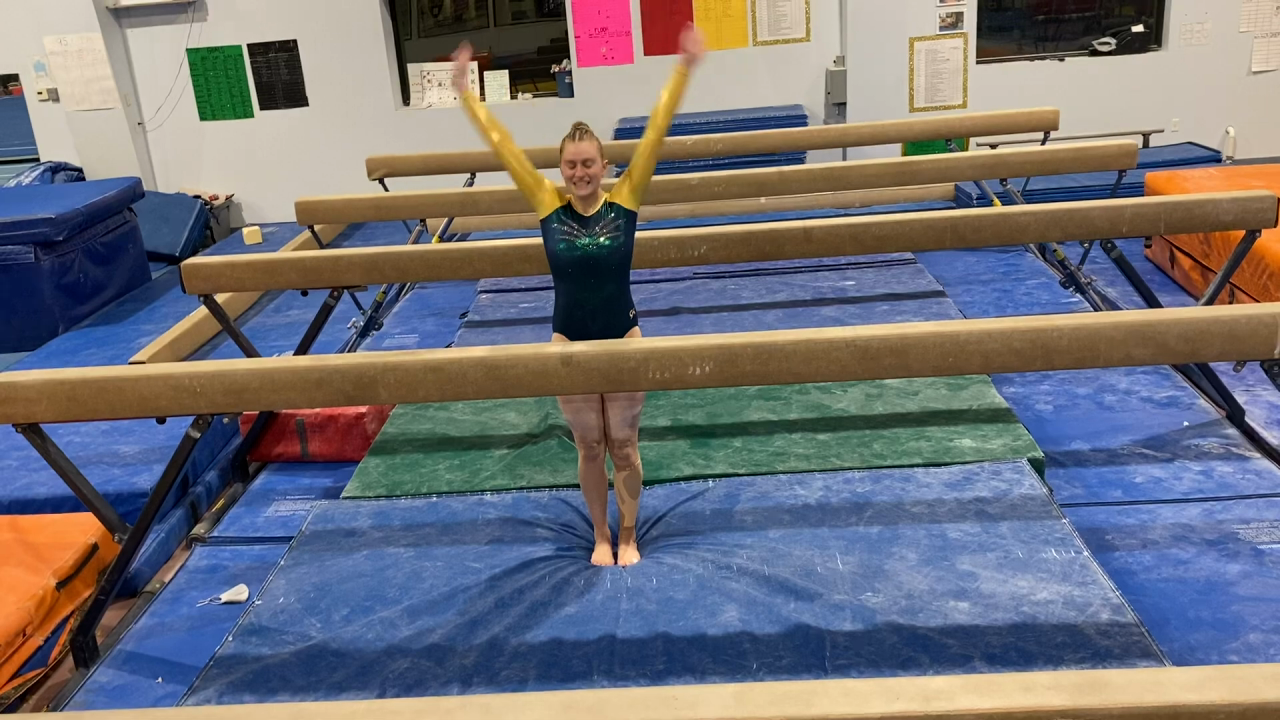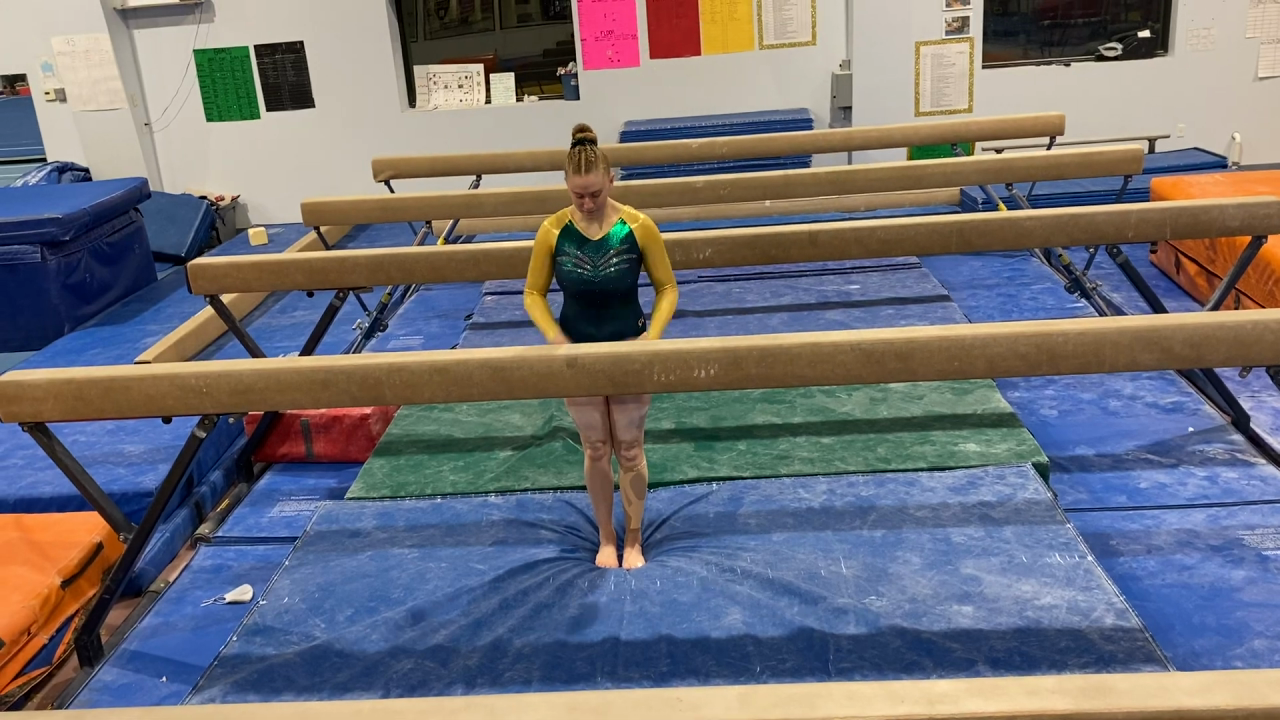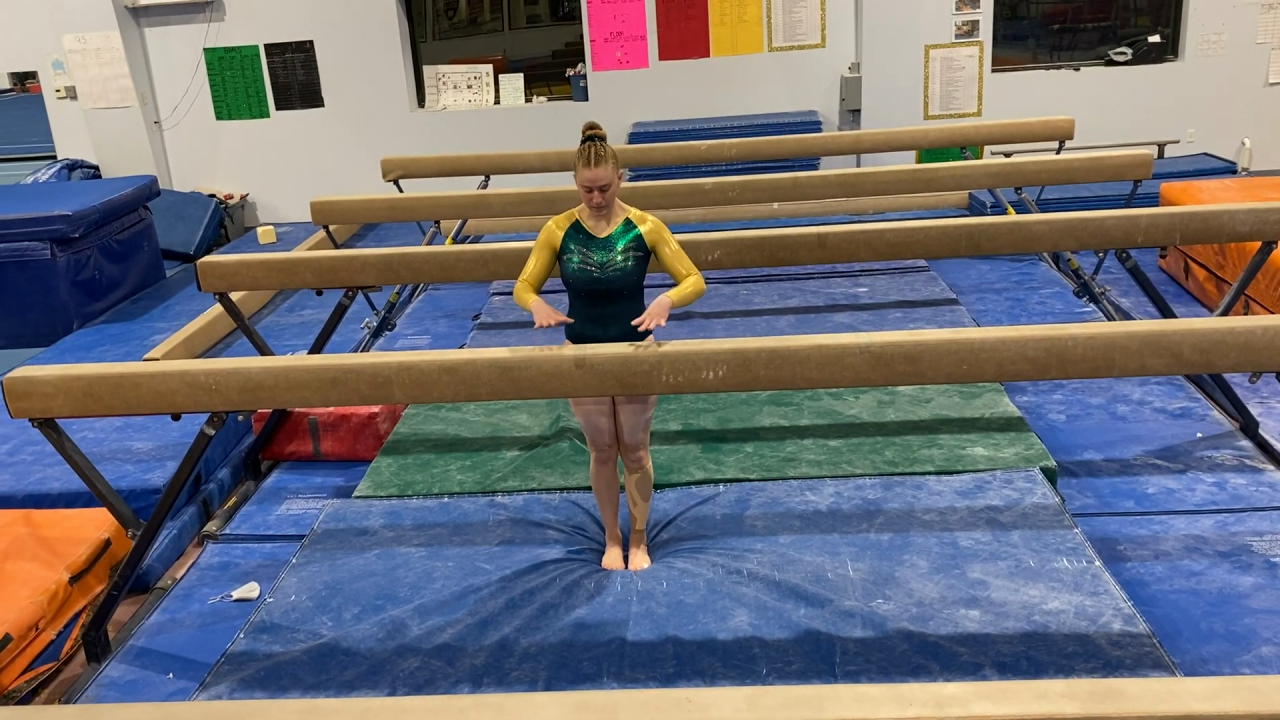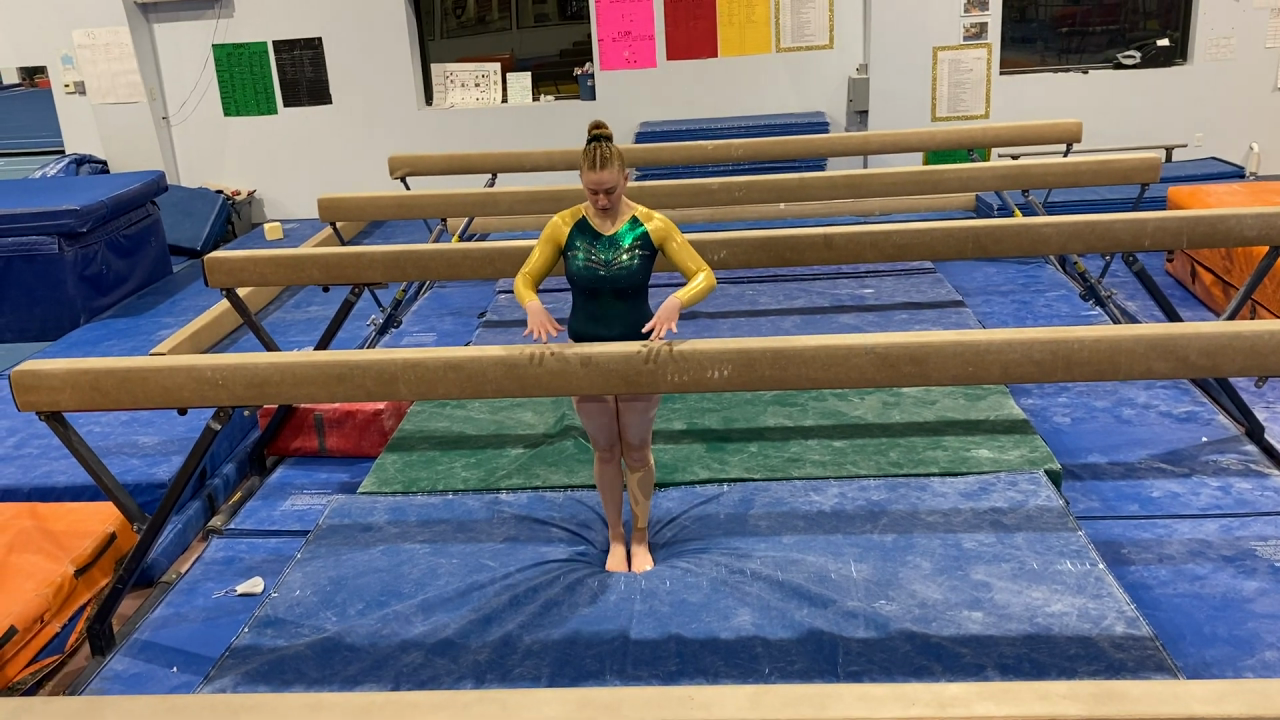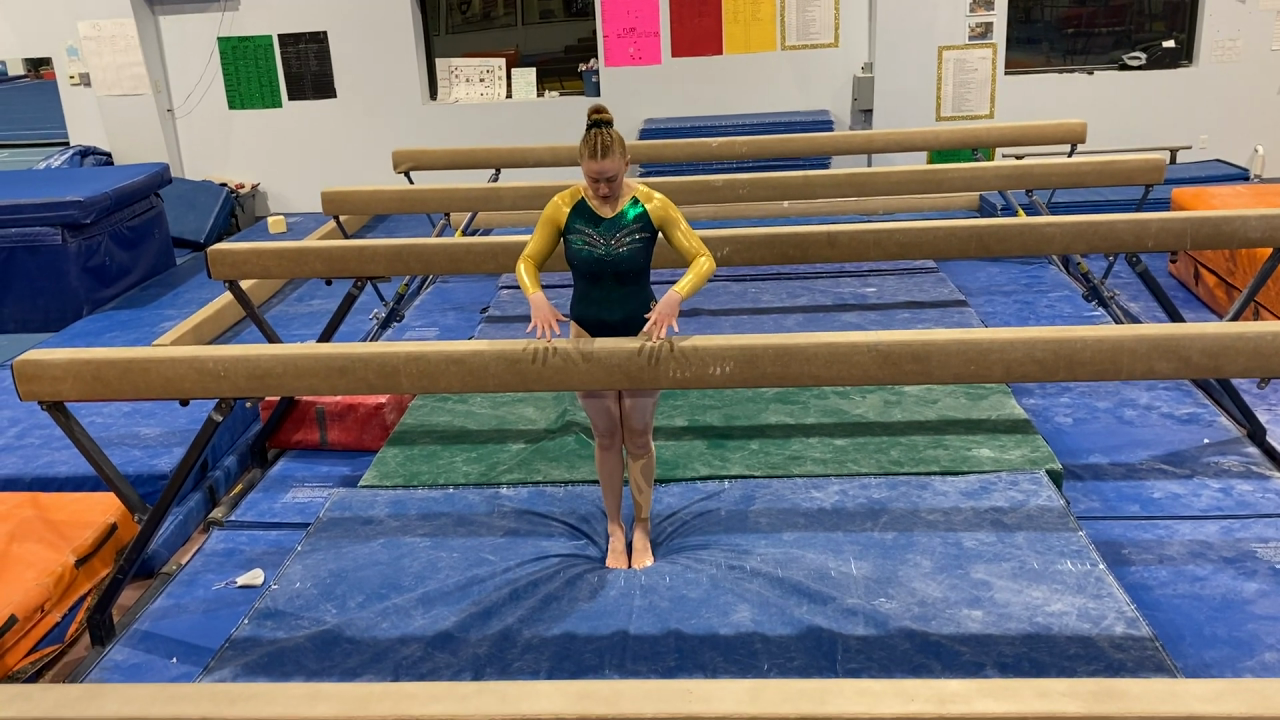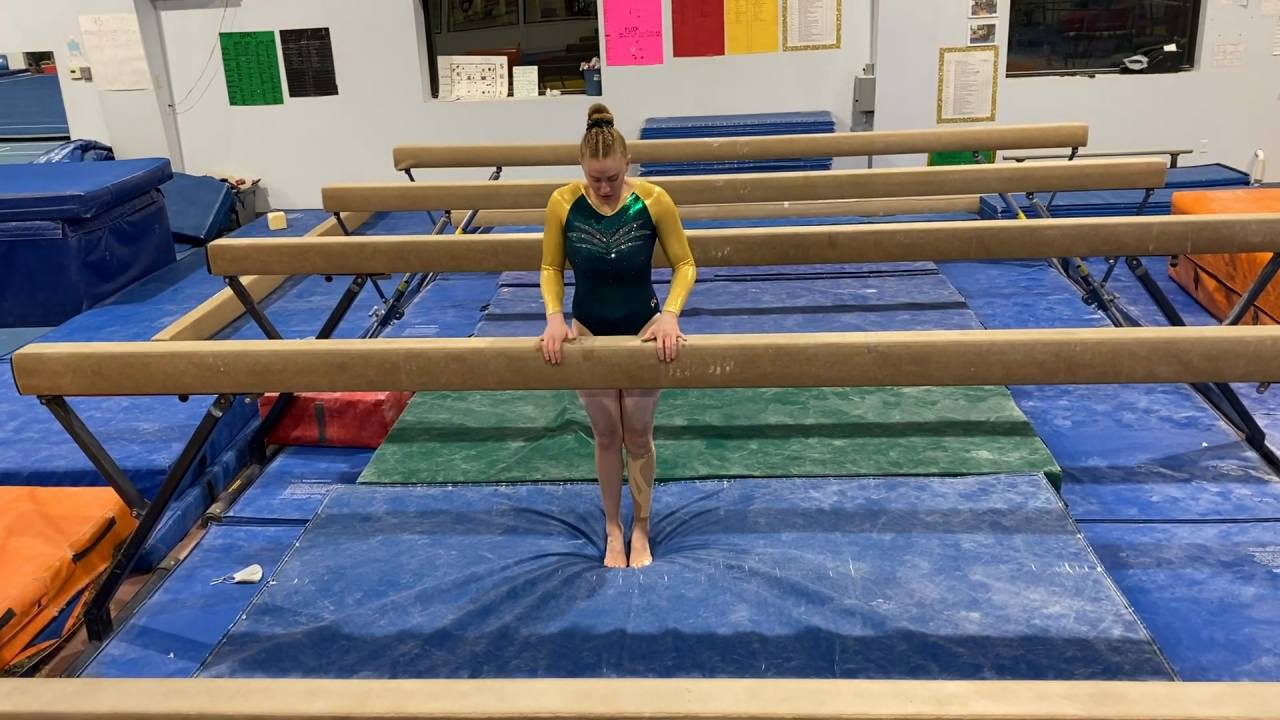
dt=0.5s
person 1, frame 1
left shoulder: (624, 202)
right shoulder: (548, 205)
left elbow: (656, 132)
right elbow: (500, 142)
left wrist: (685, 66)
right wrist: (464, 89)
left hip: (623, 342)
right hip: (569, 347)
left knee: (624, 446)
right knee: (590, 448)
left ankle: (628, 534)
right ankle: (601, 535)
person 1, frame 2
left shoulder: (639, 226)
right shoulder: (552, 231)
left elbow: (667, 289)
right elbow: (534, 294)
left wrist: (652, 339)
right wrist: (554, 338)
left hip: (629, 347)
right hip: (578, 351)
left knee: (630, 448)
right knee: (596, 449)
left ankle: (633, 538)
right ankle: (606, 537)
person 1, frame 3
left shoulder: (645, 227)
right shoulder: (558, 230)
left elbow: (695, 282)
right elbow: (523, 287)
left wrist: (666, 300)
right wrist: (538, 305)
left knee: (635, 451)
right knee: (602, 452)
left ankle: (638, 539)
right ankle: (612, 539)
person 1, frame 4
left shoulder: (652, 225)
right shoulder: (563, 226)
left elbow: (704, 276)
right elbow: (525, 278)
left wrist: (675, 301)
right wrist: (533, 305)
left knee: (637, 451)
right knee: (605, 451)
left ankle: (640, 536)
right ankle: (615, 537)
person 1, frame 5
left shoulder: (653, 206)
right shoulder: (563, 207)
left elbow: (703, 260)
right elbow: (527, 261)
left wrist: (675, 296)
right wrist: (536, 297)
left hip: (642, 334)
right hip: (587, 337)
left knee: (638, 438)
right knee: (606, 438)
left ankle: (642, 526)
right ankle: (615, 529)
person 1, frame 6
left shoulder: (654, 202)
right shoulder: (562, 204)
left elbow: (684, 264)
right elbow: (551, 268)
left wrist: (670, 315)
right wrist: (554, 316)
left hip: (643, 330)
right hip: (588, 332)
left knee: (638, 437)
right knee: (606, 437)
left ankle: (641, 527)
right ankle: (613, 529)
